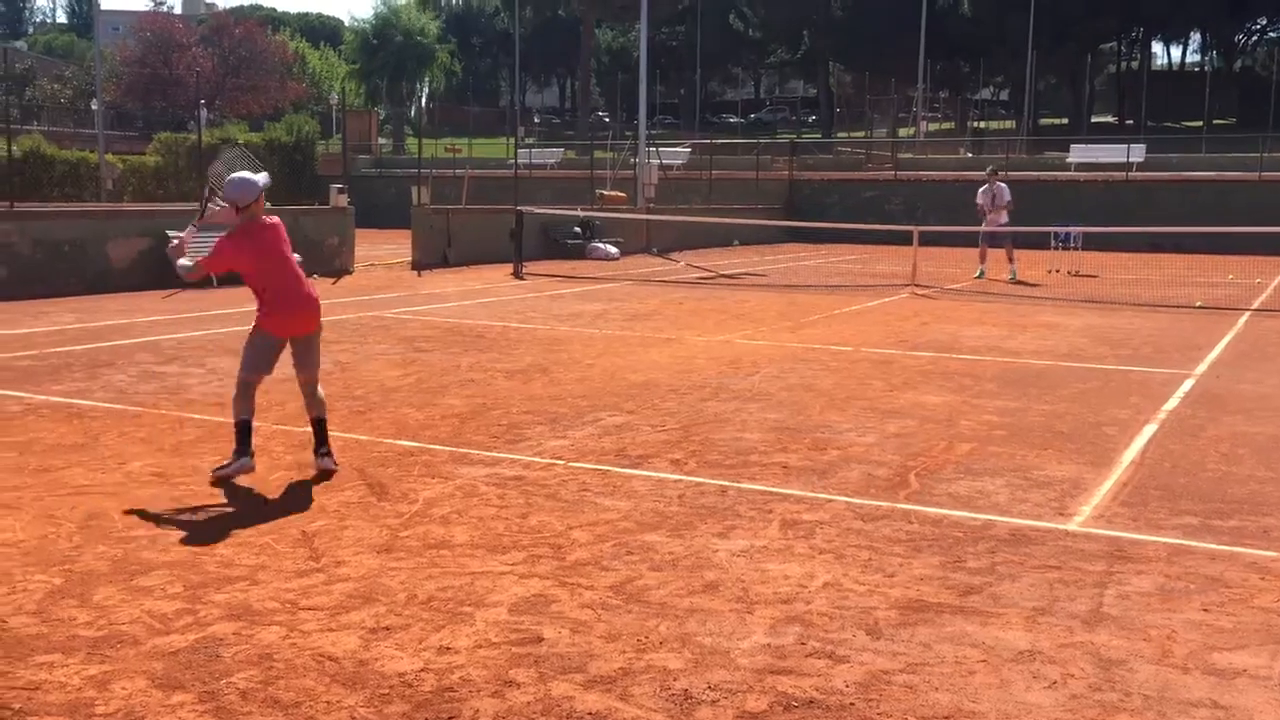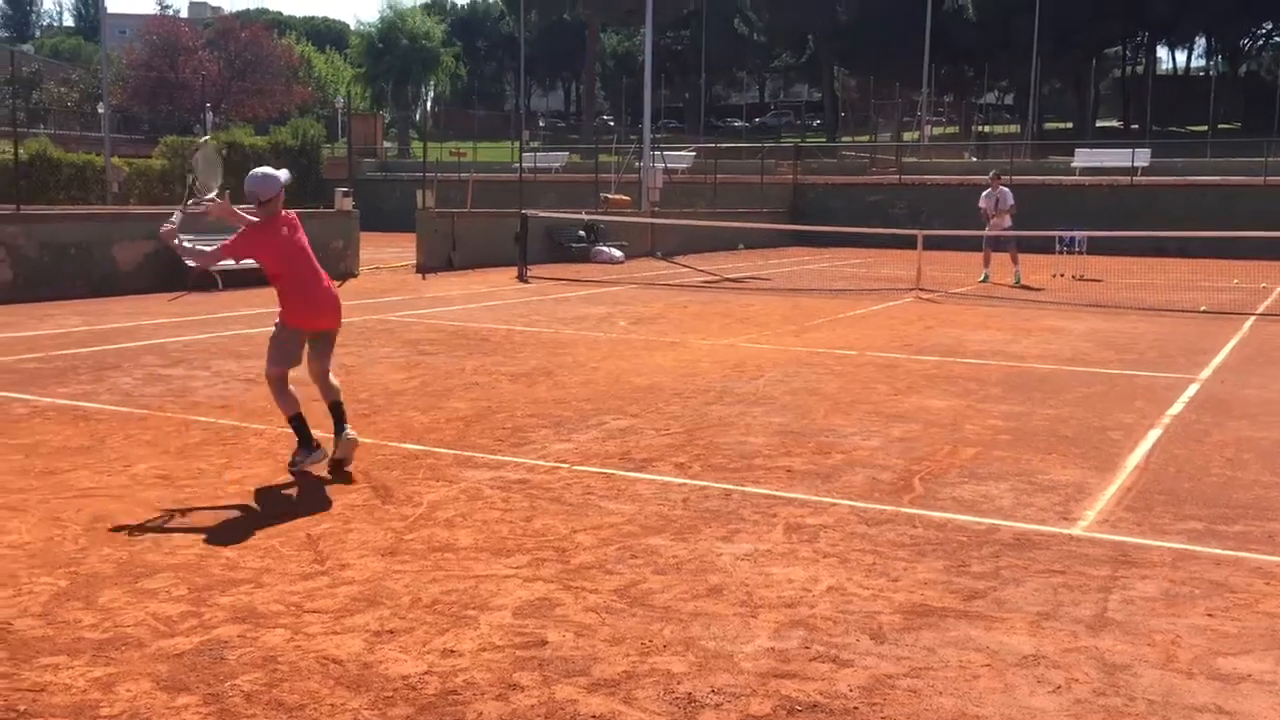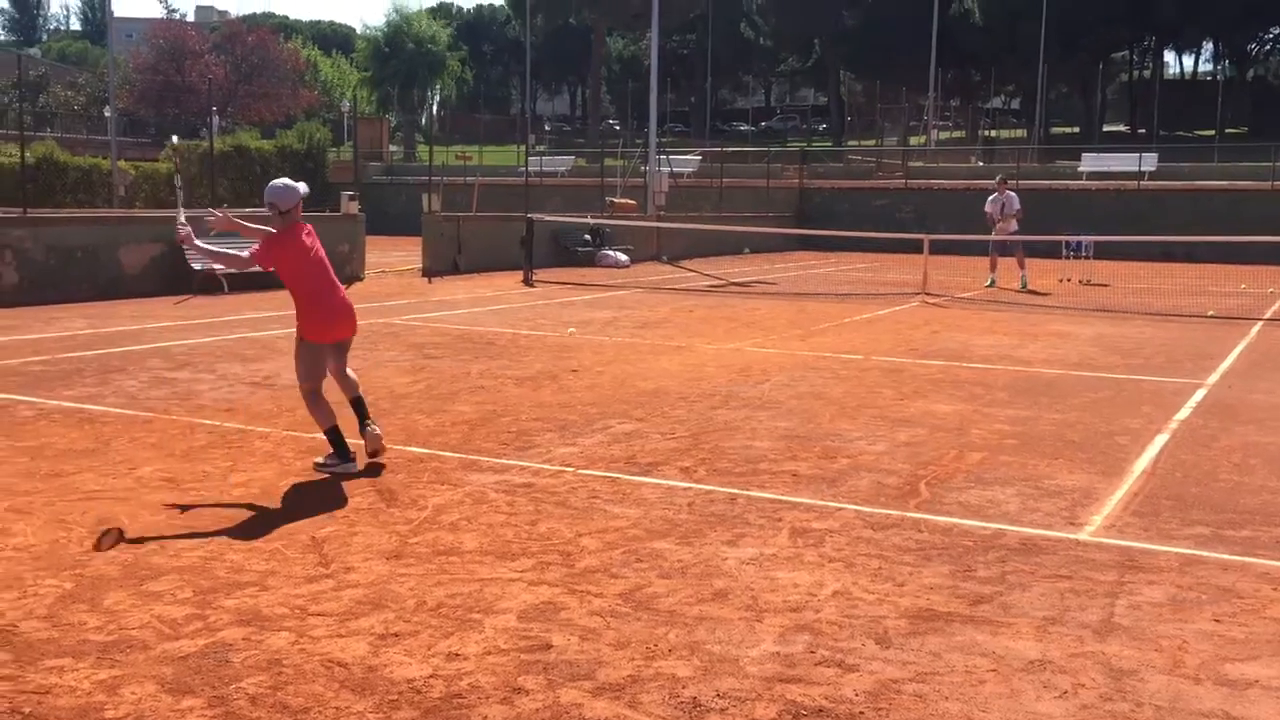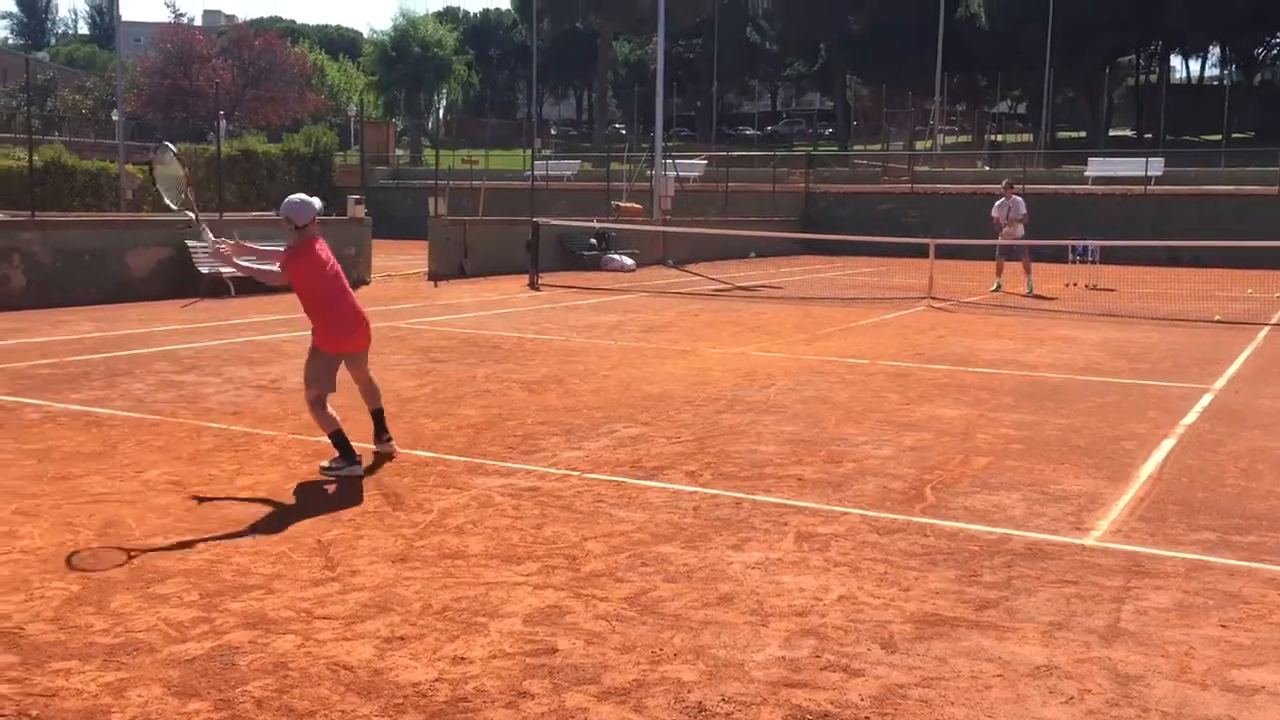
dt=0.1s
person 1, frame 1
left shoulder: (230, 243)
right shoulder: (275, 226)
left elbow: (192, 273)
left wrist: (177, 256)
right wrist: (231, 219)
left hip: (274, 318)
right hip: (307, 310)
left knee: (246, 385)
right knee: (309, 383)
left ankle: (243, 452)
right ankle: (322, 449)
person 1, frame 2
left shoulder: (254, 234)
right shoulder: (291, 220)
left elbow: (210, 258)
left wrist: (176, 243)
right wrist: (233, 212)
left hip: (298, 312)
right hip: (330, 304)
left knee: (276, 378)
right knee: (322, 372)
left ankle: (307, 444)
right ankle: (343, 431)
person 1, frame 3
left shoulder: (275, 244)
right shoulder: (305, 230)
left elbow: (243, 262)
left wrist: (196, 244)
right wrist: (234, 225)
left hip: (314, 324)
right hip: (344, 315)
left knee: (310, 390)
right knee: (340, 369)
left ankle: (342, 454)
right ankle: (366, 425)
person 1, frame 4
left shoulder: (299, 253)
right shoulder: (316, 244)
left elbow: (277, 277)
left wrist: (231, 261)
right wrist: (243, 248)
left hip: (330, 336)
right hip: (358, 327)
left knee: (315, 399)
right knee: (362, 377)
left ankle: (348, 457)
right ankle: (383, 437)
